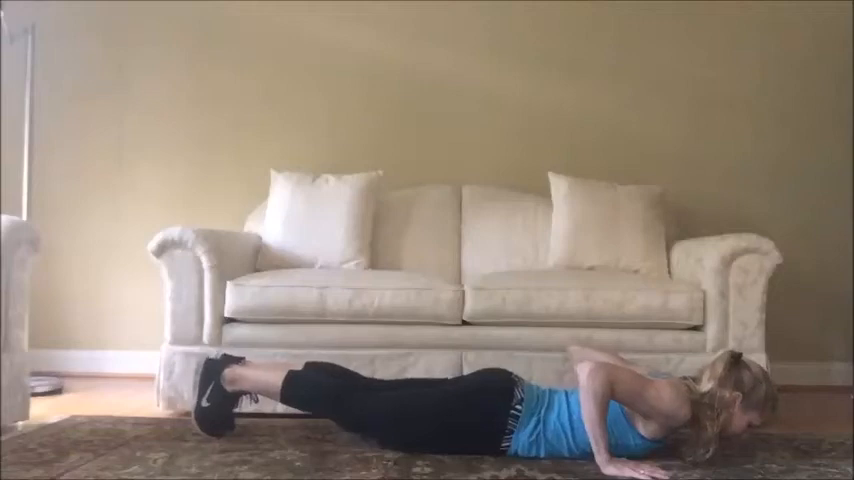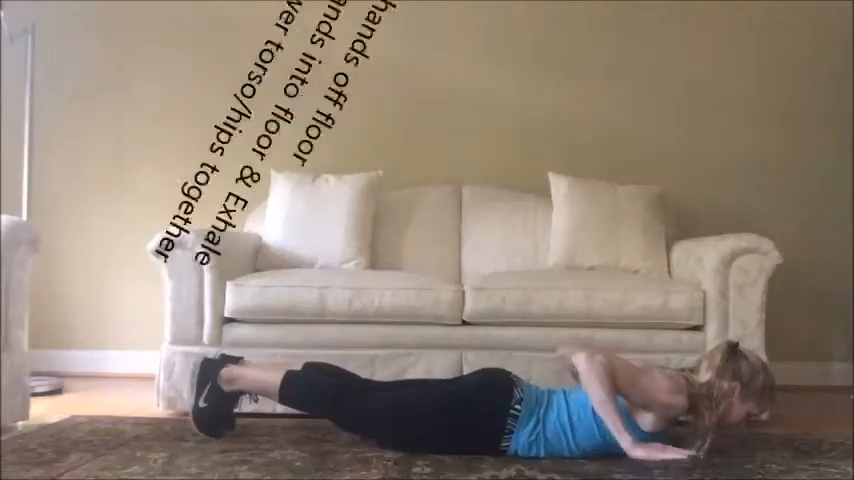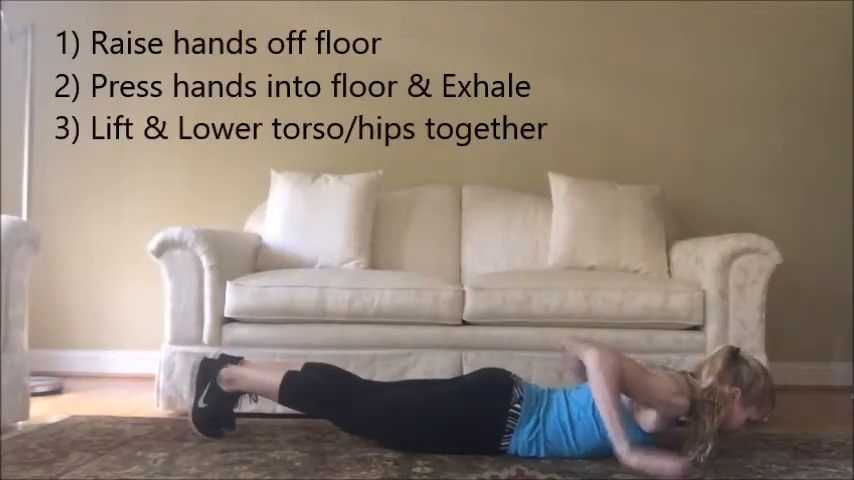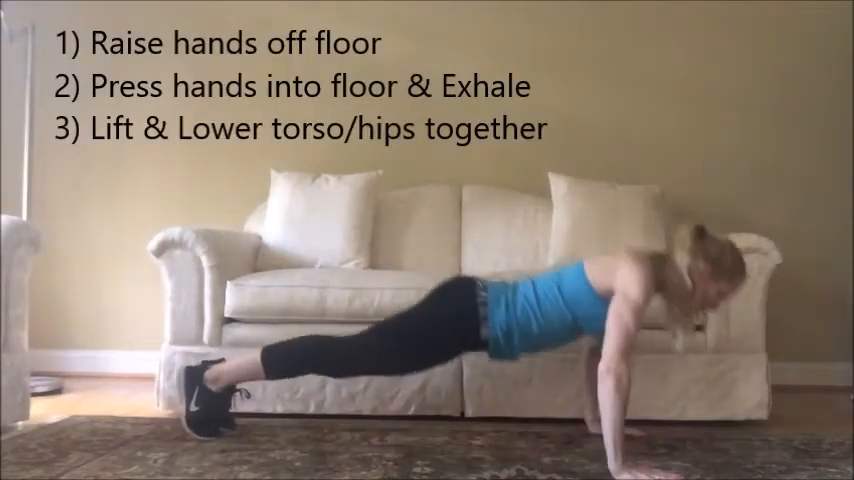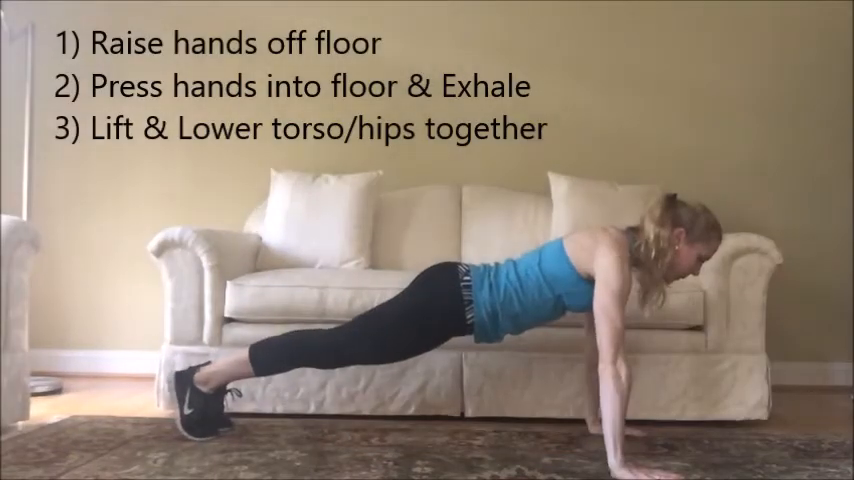
dt=0.7s
person 1, frame 1
left shoulder: (660, 387)
right shoulder: (672, 404)
left elbow: (580, 352)
right elbow: (593, 373)
left hip: (504, 401)
right hip: (498, 415)
left knee: (363, 392)
right knee: (354, 406)
left ankle: (238, 370)
right ankle: (231, 377)
person 1, frame 2
left shoulder: (664, 384)
right shoulder: (672, 397)
left elbow: (573, 355)
right elbow: (590, 360)
right wrist: (630, 443)
left hip: (503, 403)
right hip: (497, 416)
left knee: (362, 395)
right knee: (353, 407)
left ankle: (236, 369)
right ankle: (228, 376)
person 1, frame 3
left shoulder: (671, 388)
right shoulder: (675, 397)
left elbow: (578, 347)
right elbow: (598, 357)
left hip: (506, 403)
right hip: (500, 417)
left knee: (365, 397)
right knee: (357, 406)
left ankle: (234, 370)
right ankle: (228, 375)
person 1, frame 4
left shoulder: (637, 271)
right shoulder: (639, 278)
left elbow: (597, 349)
right elbow: (610, 369)
left wrist: (595, 419)
left hip: (477, 310)
right hip: (469, 315)
left knee: (349, 355)
right knee: (349, 356)
left ankle: (218, 377)
right ankle: (213, 379)
person 1, frame 5
left shoulder: (618, 250)
right shoulder: (614, 256)
left elbow: (595, 347)
right elbow: (612, 365)
left wrist: (596, 418)
left hip: (462, 294)
right hip: (454, 299)
left knee: (338, 346)
right knee: (338, 347)
left ankle: (210, 380)
right ankle: (204, 379)
